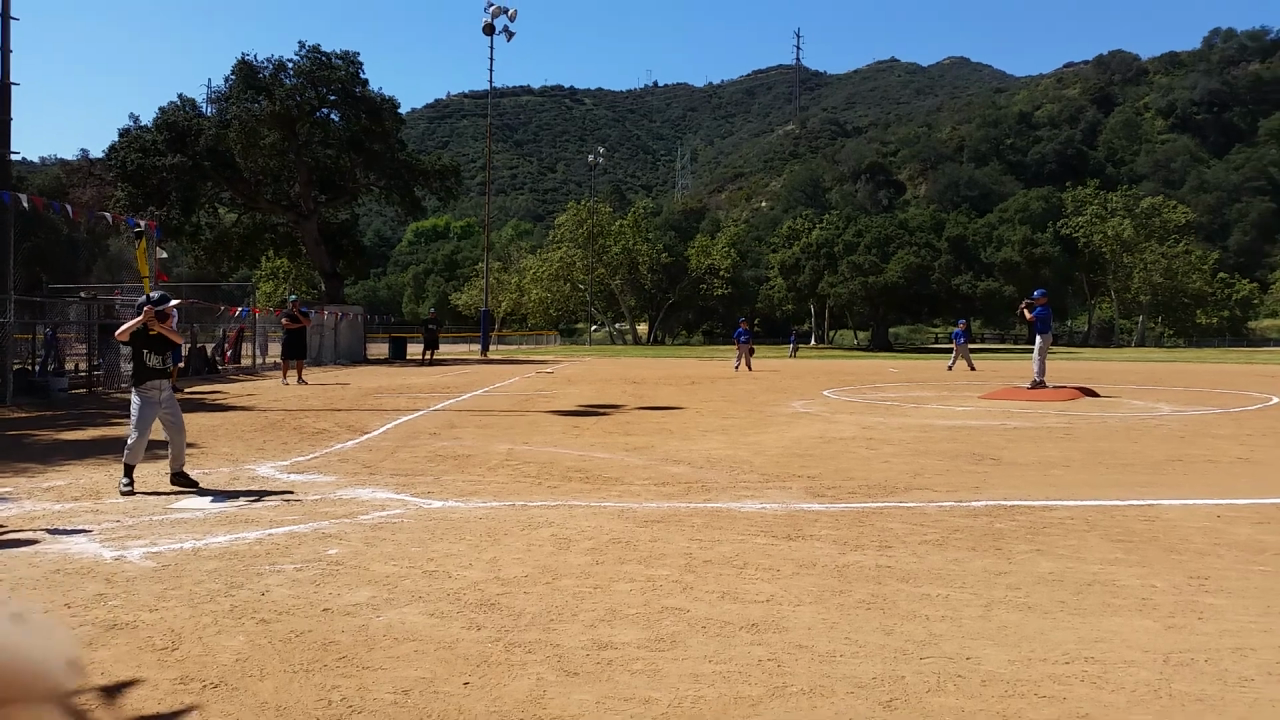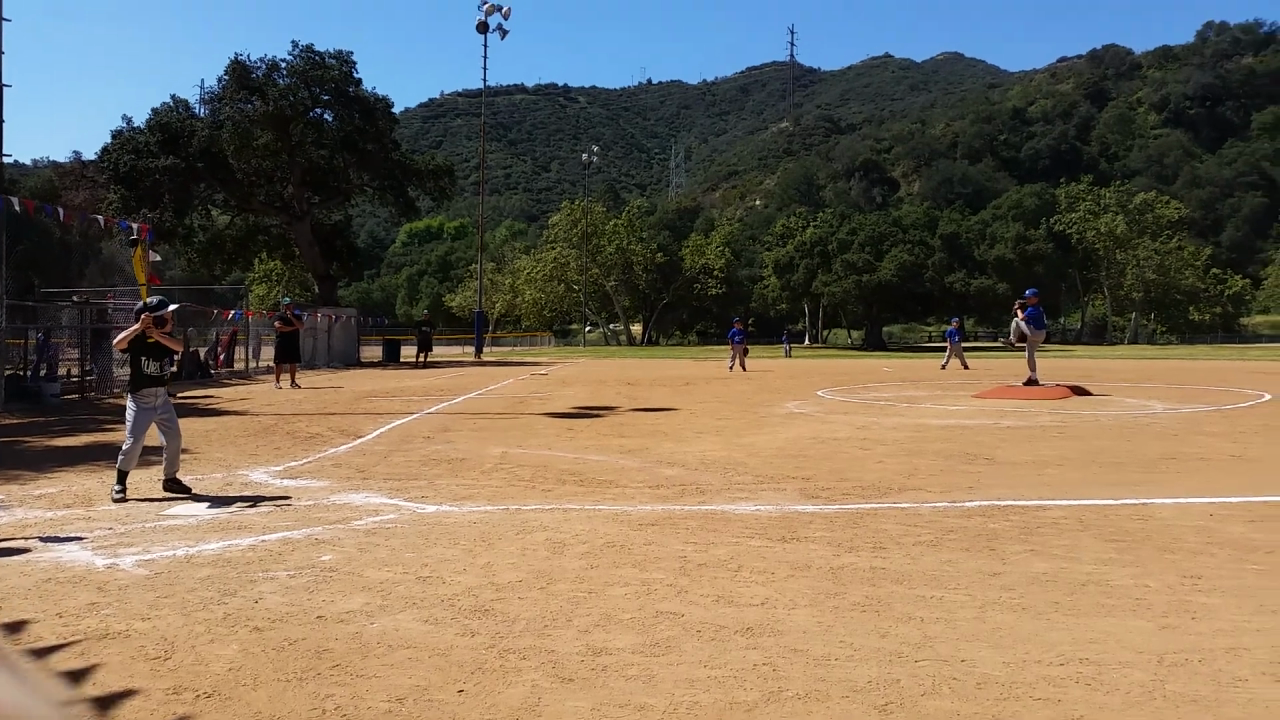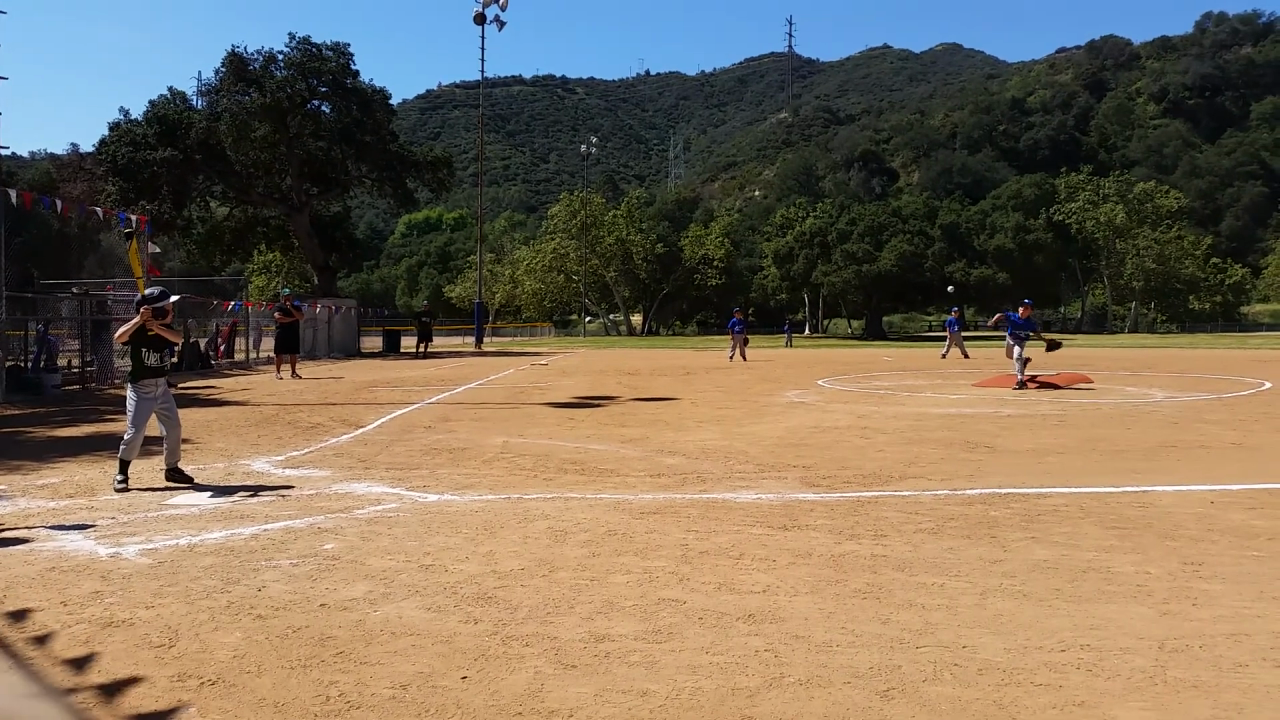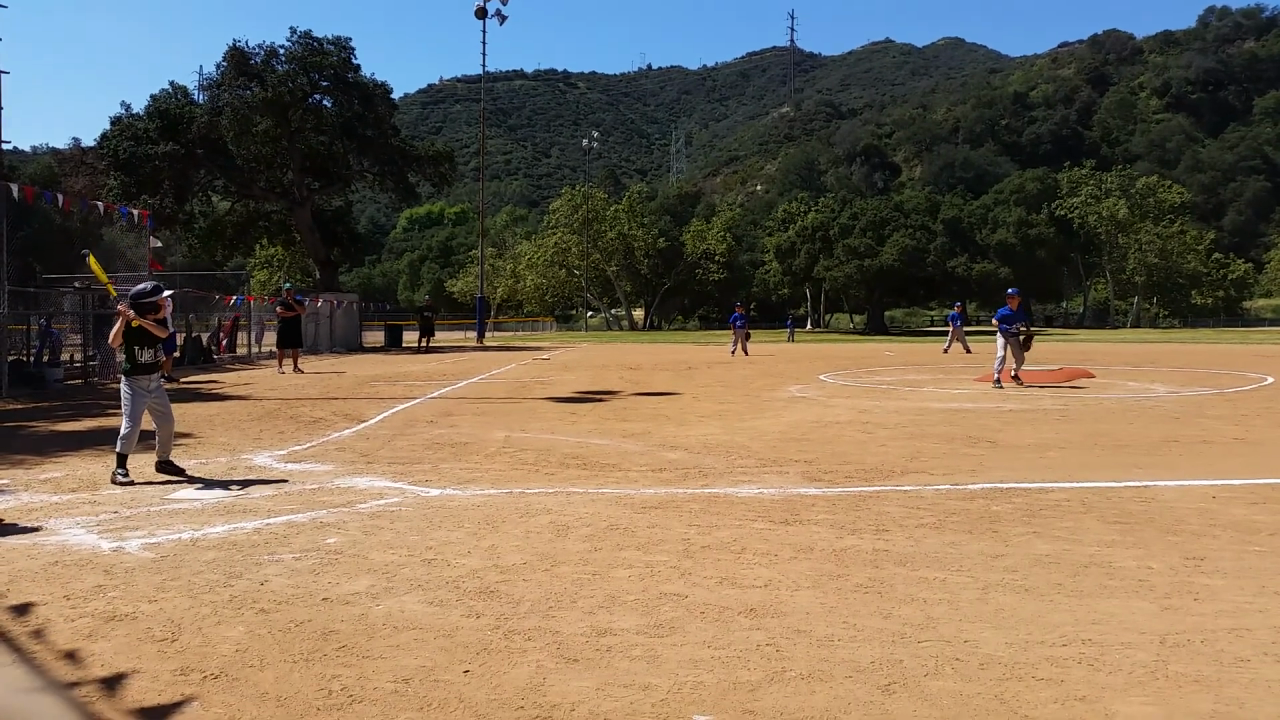
dt=0.7s
person 1, frame 1
left shoulder: (166, 332)
right shoulder: (139, 333)
left elbow: (180, 339)
right elbow: (119, 335)
left wrist: (159, 328)
right wrist: (141, 319)
left hip: (166, 391)
right hip: (144, 392)
left knee: (178, 432)
right knee: (139, 435)
left ankle: (177, 473)
right ankle: (127, 477)
person 1, frame 2
left shoulder: (166, 338)
right shoulder: (137, 339)
left elbow: (179, 346)
right elbow: (117, 343)
left wrist: (157, 335)
right wrist: (139, 325)
left hip: (162, 397)
right hip: (139, 398)
left knee: (174, 438)
right knee: (134, 441)
left ankle: (170, 479)
right ankle: (119, 484)
person 1, frame 3
left shoulder: (165, 329)
right shoulder: (138, 330)
left elbow: (178, 338)
right elbow: (118, 337)
left wrist: (157, 328)
right wrist: (139, 319)
left hip: (162, 387)
right hip: (140, 388)
left knee: (173, 428)
right knee: (135, 431)
left ankle: (172, 469)
right ankle: (121, 474)
person 1, frame 4
left shoulder: (158, 322)
right shoulder: (129, 326)
left elbow: (164, 333)
right elbow: (113, 342)
left wrist: (140, 321)
right wrist: (122, 319)
left hip: (155, 381)
right hip: (133, 383)
left knee: (166, 422)
right knee: (131, 424)
left ankle: (163, 460)
right ankle: (119, 469)
